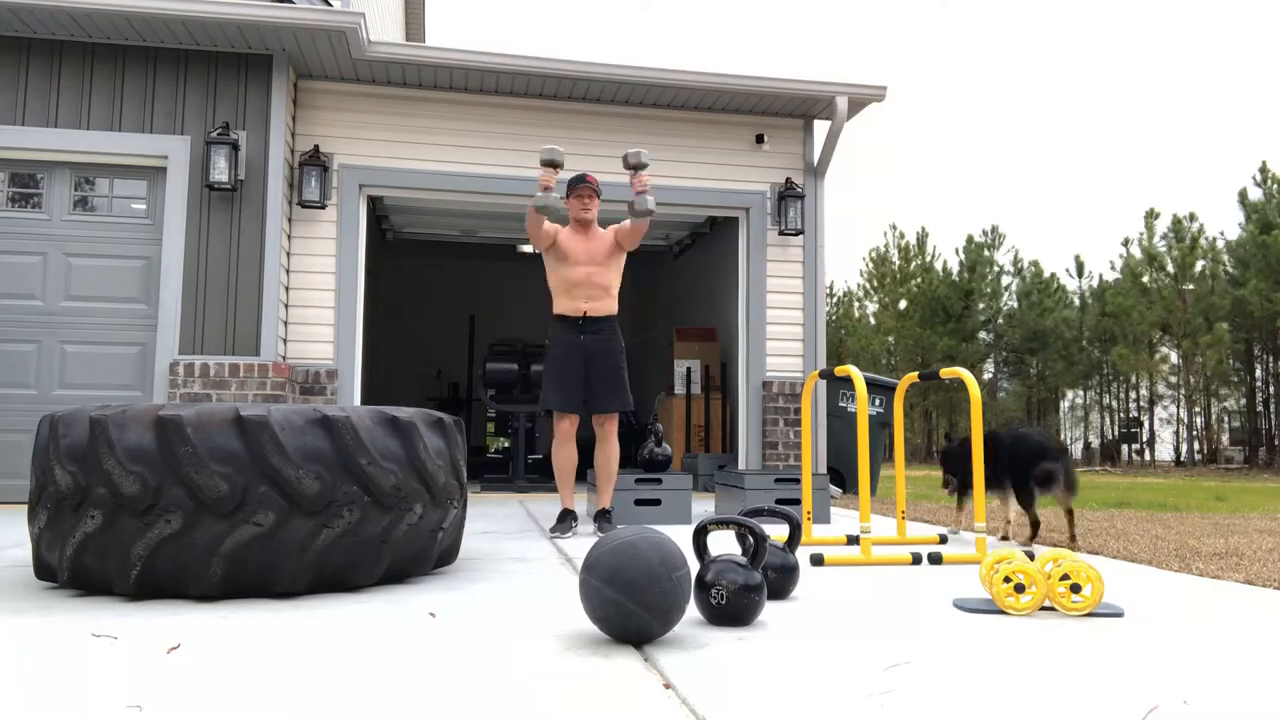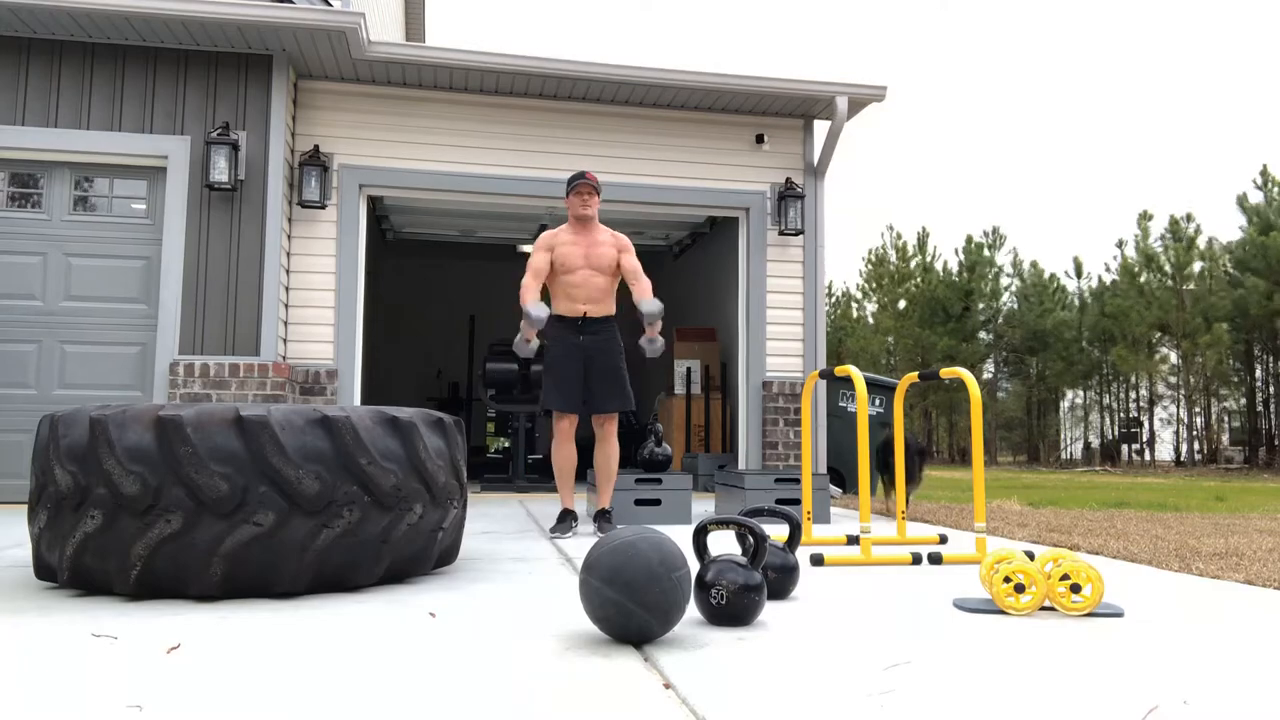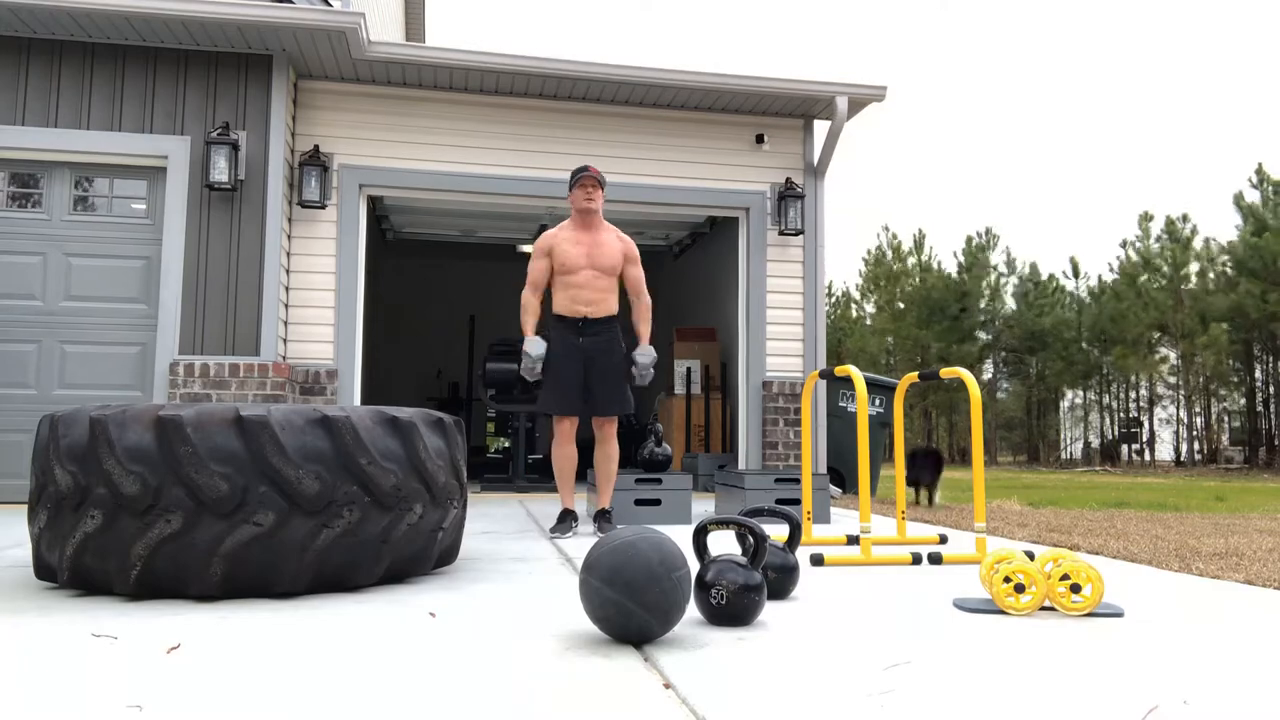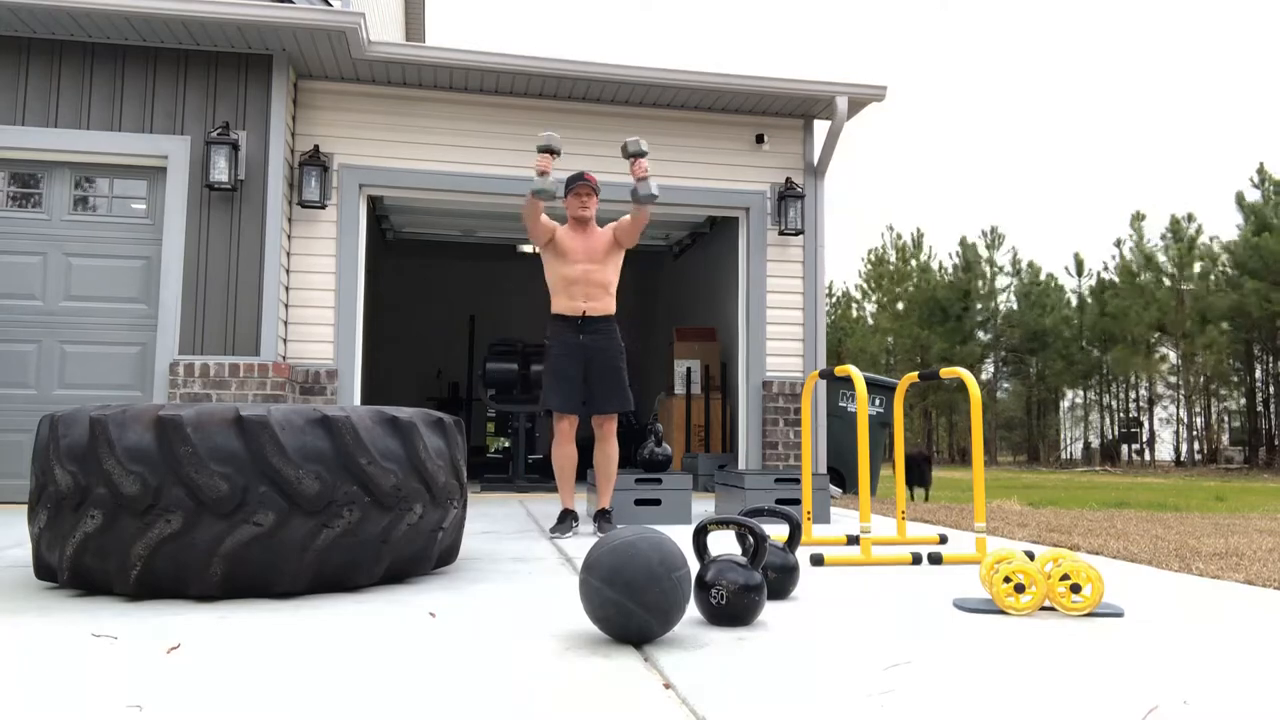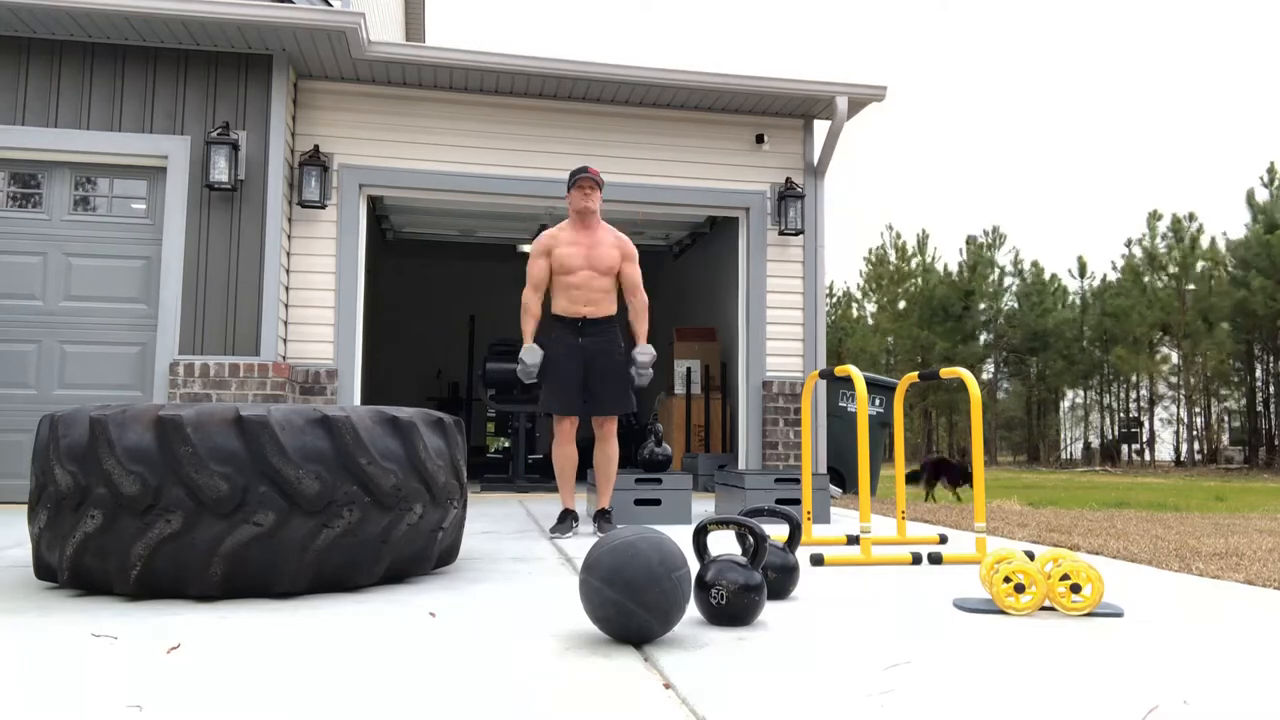
dt=0.1s
person 1, frame 1
left shoulder: (617, 238)
right shoulder: (553, 236)
left elbow: (638, 228)
right elbow: (534, 228)
left wrist: (641, 197)
right wrist: (542, 194)
left hip: (605, 334)
right hip: (564, 334)
left knee: (607, 426)
right knee: (564, 425)
left ankle: (604, 511)
right ankle: (567, 511)
person 1, frame 2
left shoulder: (618, 242)
right shoulder: (550, 240)
left elbow: (639, 280)
right elbow: (531, 280)
left hip: (604, 334)
right hip: (563, 334)
left knee: (607, 426)
right knee: (563, 425)
left ankle: (604, 511)
right ankle: (567, 511)
person 1, frame 3
left shoulder: (622, 244)
right shoulder: (550, 241)
left elbow: (639, 296)
right elbow: (531, 291)
left wrist: (645, 346)
right wrist: (529, 340)
left hip: (606, 335)
right hip: (563, 335)
left knee: (607, 428)
right knee: (564, 427)
left ankle: (604, 512)
right ankle: (567, 512)
person 1, frame 4
left shoulder: (616, 236)
right shoulder: (550, 235)
left elbow: (640, 219)
right elbow: (531, 217)
left hip: (604, 335)
right hip: (562, 334)
left knee: (606, 427)
right knee: (563, 426)
left ankle: (604, 511)
right ankle: (567, 511)
person 1, frame 5
left shoulder: (620, 243)
right shoulder: (549, 241)
left elbow: (636, 296)
right elbow: (532, 293)
left wrist: (643, 345)
right wrist: (528, 344)
left hip: (605, 335)
right hip: (563, 334)
left knee: (607, 427)
right knee: (564, 427)
left ankle: (604, 511)
right ankle: (568, 511)
